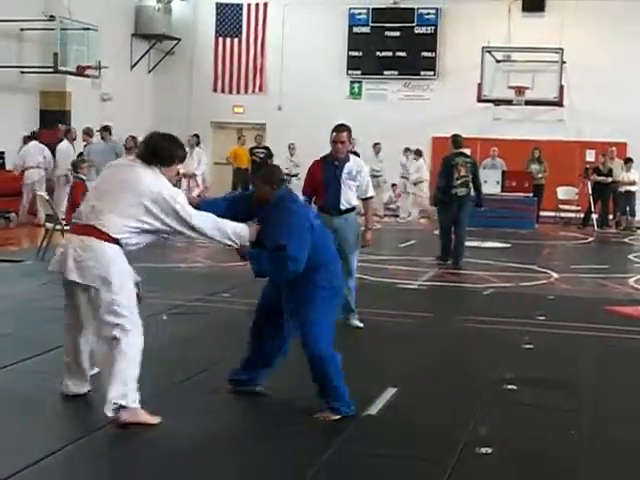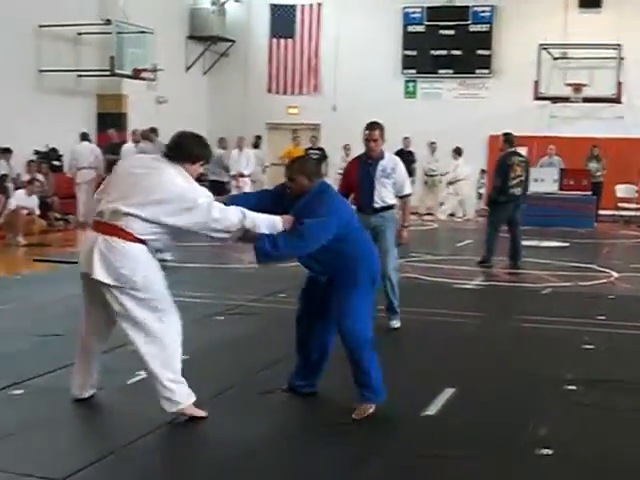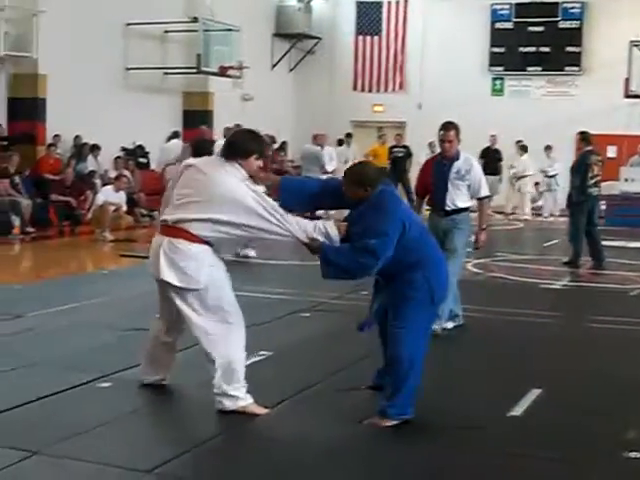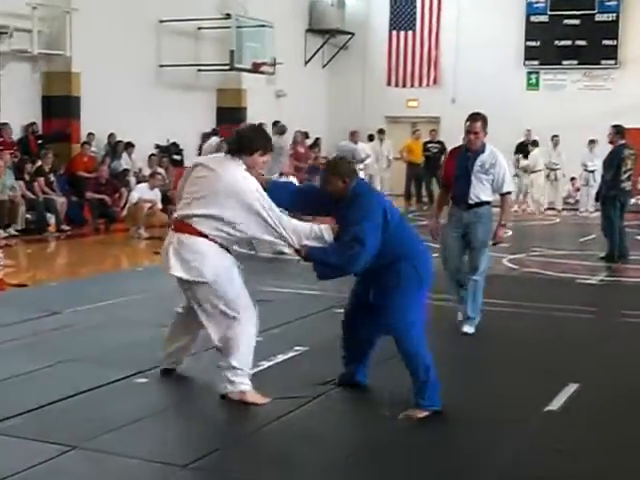
dt=0.4s
person 1, frame 1
left shoulder: (117, 166)
right shoulder: (160, 190)
right elbow: (198, 223)
right wrist: (246, 232)
left hip: (74, 245)
right hip: (102, 254)
left knee: (79, 322)
right knee: (125, 330)
left ankle: (74, 383)
right ankle: (124, 405)
person 1, frame 2
left shoulder: (131, 162)
right shoulder: (185, 190)
left elbow: (101, 196)
right elbow: (230, 219)
right wrist: (279, 223)
left hip: (96, 243)
right hip: (125, 252)
left knee: (96, 323)
right knee: (162, 323)
left ankle: (83, 386)
right ankle: (177, 398)
person 1, frame 3
left shoulder: (194, 164)
right shoulder: (242, 191)
left elbow: (173, 198)
right elbow: (284, 224)
right wrist: (332, 229)
left hip: (166, 245)
right hip: (191, 254)
left knee: (172, 318)
right knee: (226, 323)
left ankle: (153, 373)
right ankle: (235, 397)
person 1, frame 4
left shoulder: (204, 163)
right shoulder: (245, 186)
left elbow: (189, 198)
right elbow: (279, 226)
right wrist: (326, 232)
left hip: (180, 242)
right hip: (202, 251)
left knee: (196, 308)
right knee: (240, 314)
left ankle: (172, 360)
right ankle: (238, 385)
person 2, frame 1
left shoulder: (292, 215)
right shoulder: (269, 201)
left elbow: (288, 262)
right elbow: (233, 204)
left wrist: (251, 254)
right wrist: (198, 206)
left hip: (315, 277)
right hip: (287, 276)
left knee: (315, 340)
right knee: (265, 326)
left ankle: (339, 404)
right ankle: (247, 379)
person 2, frame 2
left shoulder: (328, 206)
right shoulder: (297, 193)
left elbow: (302, 240)
right elbow: (264, 200)
left wrist: (258, 240)
right wrist: (225, 204)
left hip: (354, 271)
right hip: (325, 271)
left knee: (352, 330)
right knee: (309, 324)
left ankle: (370, 394)
right ankle: (304, 381)
person 2, frame 3
left shoulder: (387, 216)
right shoulder: (372, 195)
left elbow: (364, 260)
right elbow: (321, 190)
left wrist: (322, 250)
right wrist: (276, 182)
left hip: (420, 278)
right hip: (396, 273)
left knee: (404, 341)
right knee: (387, 326)
left ankle: (398, 409)
right ankle: (389, 378)
person 2, frame 4
left shoulder: (368, 206)
right shoulder: (343, 197)
left elbow: (354, 254)
right elbow: (301, 196)
left wrist: (312, 254)
right wrist: (263, 185)
left hip: (406, 269)
right hip: (380, 268)
left knee: (405, 332)
right knee: (356, 322)
left ankle: (427, 399)
right ankle: (354, 375)
person 3, frame 1
left shoulder: (358, 166)
right shoulder: (318, 166)
left elbow: (367, 199)
right elbow: (307, 197)
left wrist: (368, 228)
left hip: (347, 219)
right hip: (323, 218)
left knee: (348, 269)
left ankle: (350, 313)
person 3, frame 2
left shoulder: (394, 163)
right shoulder: (354, 165)
left elbow: (405, 197)
right elbow: (344, 195)
left wrist: (404, 226)
left hip: (385, 217)
right hip: (361, 218)
left knee: (388, 268)
left ankle: (393, 313)
person 3, frame 3
left shoulder: (470, 165)
right shoulder: (430, 165)
left elbow: (482, 199)
right elbow: (420, 196)
left wrist: (482, 228)
left hip: (458, 220)
right hip: (435, 219)
left knee: (449, 271)
left ankle: (440, 319)
right ankle: (455, 315)
person 3, frame 4
left shoulder: (495, 158)
right shoulder: (454, 156)
left elbow: (505, 194)
right elbow: (445, 188)
left wrist: (502, 225)
right wrist: (435, 217)
left hip: (480, 214)
right hip: (455, 212)
left knee: (476, 269)
right knee: (451, 265)
left ankle: (471, 318)
right ankle: (465, 305)
person 4, frame 1
left shoulder: (448, 159)
right shoulder: (471, 160)
left elbow: (441, 181)
right elbow: (476, 182)
left wrist: (437, 198)
right wrist: (479, 199)
left hip: (448, 199)
right hip: (464, 199)
left knee: (445, 228)
right knee: (460, 230)
left ankle: (445, 255)
right ankle: (457, 260)
person 4, frame 2
left shoulder: (504, 159)
right shoulder: (523, 159)
left elbow: (497, 181)
right elbow: (525, 179)
left wrist: (491, 198)
right wrist: (523, 195)
left hip: (503, 199)
right hip: (517, 198)
left knee: (493, 228)
right knee: (515, 230)
left ankle: (488, 258)
right ankle: (515, 261)
person 4, frame 3
left shoulder: (582, 158)
right shoulder: (598, 157)
left elbow: (576, 181)
right elbow: (597, 178)
left wrist: (571, 199)
left hip: (581, 199)
right hip: (594, 198)
left knee: (576, 230)
right knee: (592, 229)
left ankle: (575, 260)
right ankle: (599, 260)
person 4, frame 4
left shoulder: (615, 152)
right shoulder: (631, 151)
left elbow: (607, 176)
right elbow: (629, 172)
left wrist: (601, 193)
right wrist: (627, 189)
left hip: (613, 193)
right hip: (625, 192)
left knee: (610, 224)
right knee: (619, 224)
left ankle: (613, 255)
right ankle: (622, 254)
